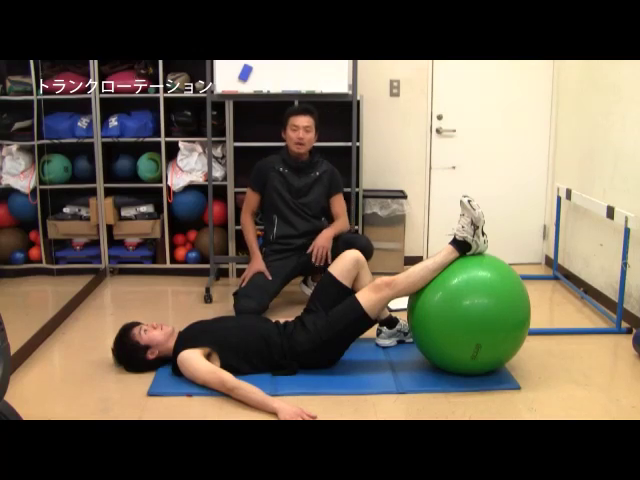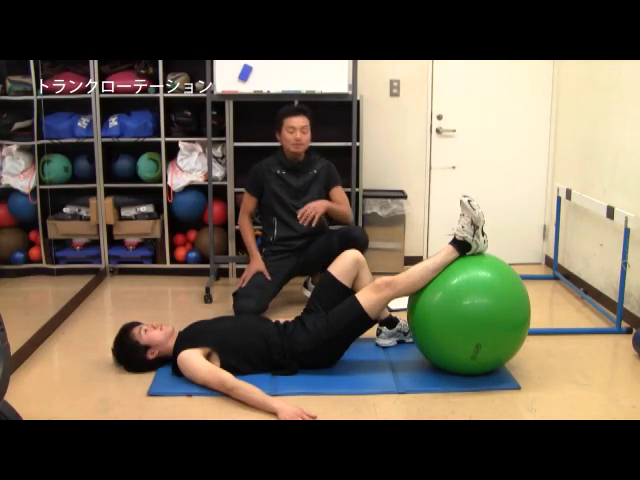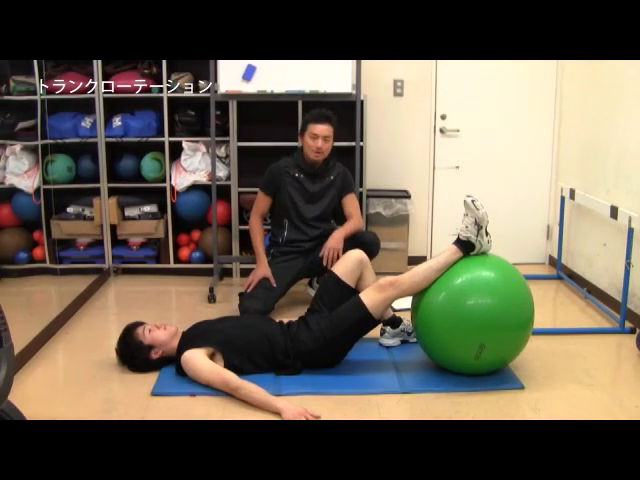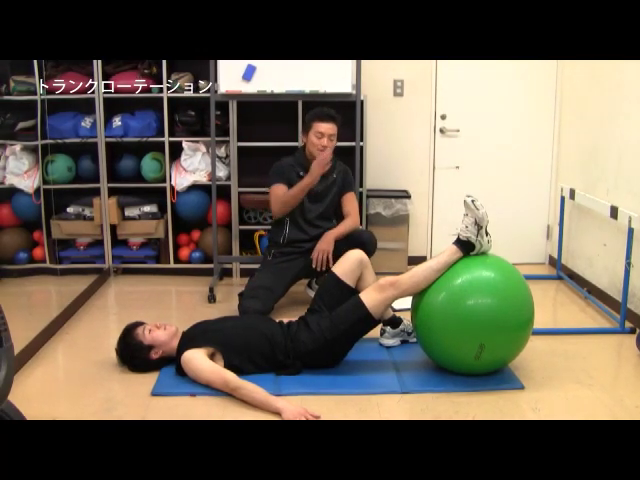
dt=0.7s
person 1, frame 1
left shoulder: (191, 333)
right shoulder: (186, 359)
right elbow: (228, 383)
right wrist: (277, 406)
left hip: (297, 328)
right hip: (306, 348)
left knee: (354, 257)
right knee: (384, 285)
right ankle: (462, 244)
person 1, frame 2
left shoulder: (190, 333)
right shoulder: (186, 358)
right elbow: (227, 382)
right wrist: (278, 406)
left hip: (297, 327)
right hip: (306, 348)
left knee: (353, 257)
right knee: (384, 286)
right ankle: (461, 244)
person 1, frame 3
left shoulder: (194, 333)
right shoulder: (190, 358)
right elbow: (231, 383)
right wrist: (281, 406)
left hip: (301, 328)
right hip: (309, 348)
left knee: (357, 257)
right knee: (388, 286)
right ankle: (465, 244)
person 1, frame 4
left shoulder: (194, 333)
right shoulder: (190, 358)
right elbow: (231, 382)
right wrist: (281, 406)
left hip: (301, 327)
right hip: (309, 348)
left knee: (357, 257)
right knee: (388, 286)
right ankle: (465, 244)
person 2, frame 1
left shoulder: (327, 172)
right shoulder: (266, 168)
left elbow: (342, 220)
right elbow: (247, 214)
left wrist: (328, 233)
right wrist: (256, 256)
left hip: (316, 246)
right hip: (278, 251)
left knee: (363, 246)
right knee: (246, 308)
left ankle: (316, 280)
person 2, frame 2
left shoulder: (324, 168)
right shoulder: (263, 170)
left elbow: (348, 216)
right elbow: (245, 216)
left wrist: (325, 204)
right wrist: (255, 257)
left hip: (315, 246)
right hip: (277, 252)
left knee: (356, 236)
right knee: (245, 308)
left ankle: (318, 280)
person 2, frame 3
left shoulder: (340, 174)
right shoulder: (279, 171)
left elbow: (356, 219)
right elbow: (256, 217)
left wrist: (339, 234)
right wrist: (261, 262)
left hip: (322, 249)
right hip: (285, 253)
left knee: (370, 241)
right knee: (251, 308)
person 2, frame 4
left shoulder: (341, 172)
right shoulder: (284, 168)
left elbow: (353, 218)
right elbow: (278, 209)
left wrist: (330, 236)
right wrist: (312, 178)
left hip: (322, 247)
right hip: (286, 251)
left knee: (366, 240)
right knee: (250, 309)
left ankle: (323, 283)
